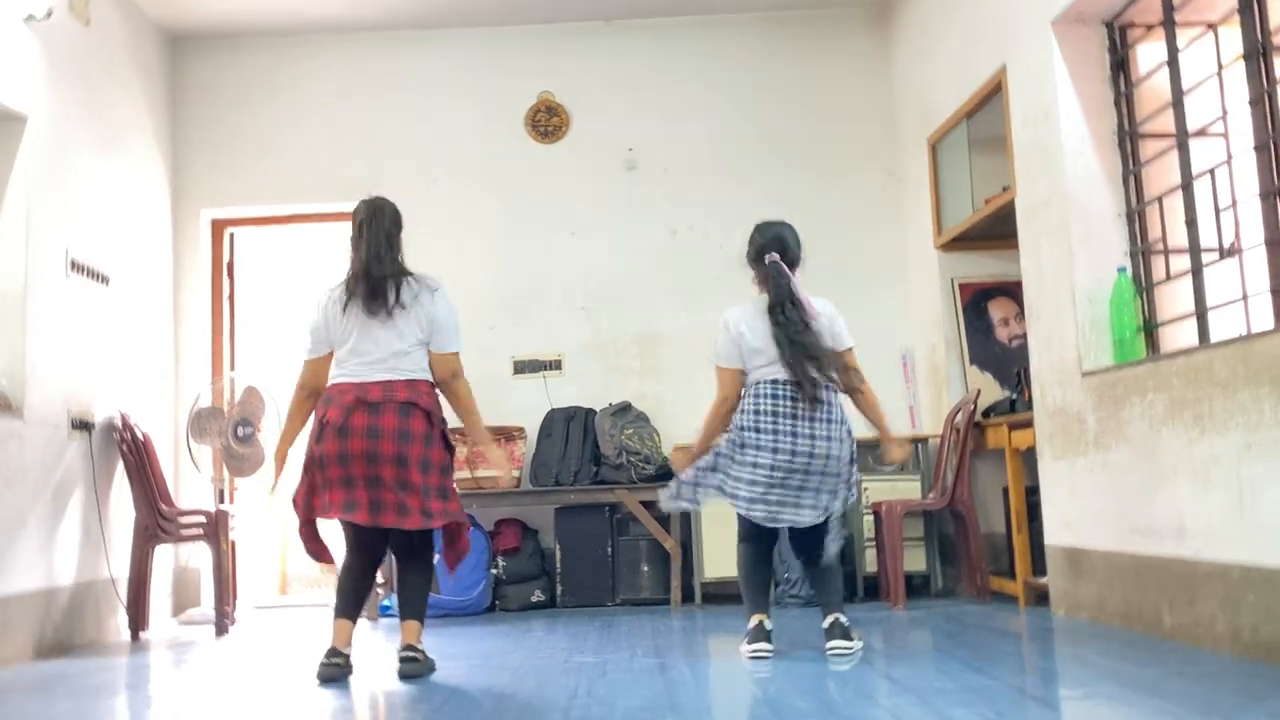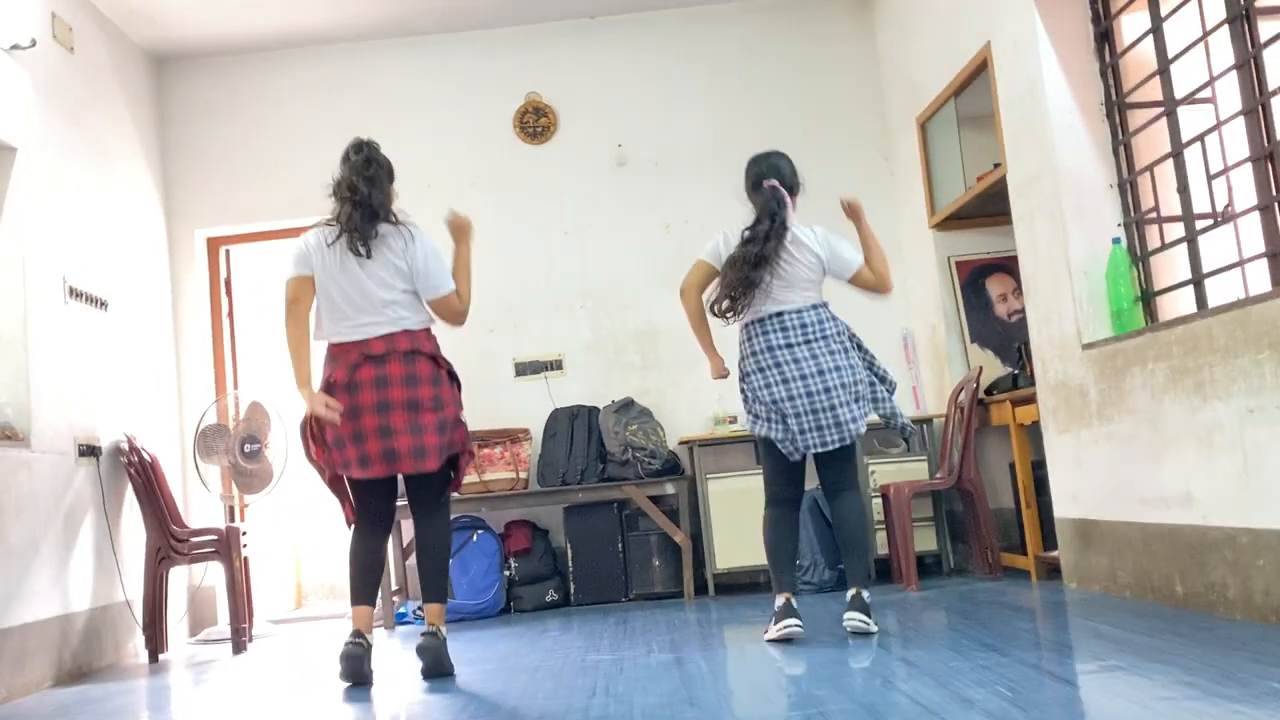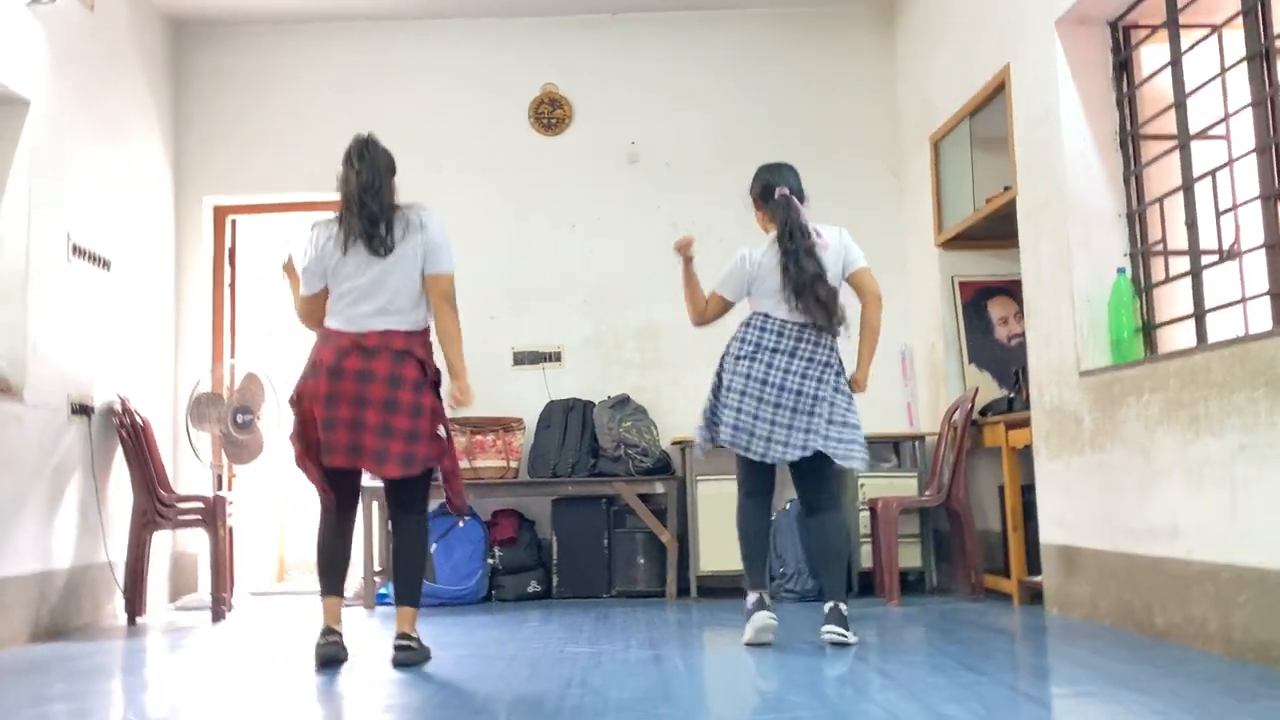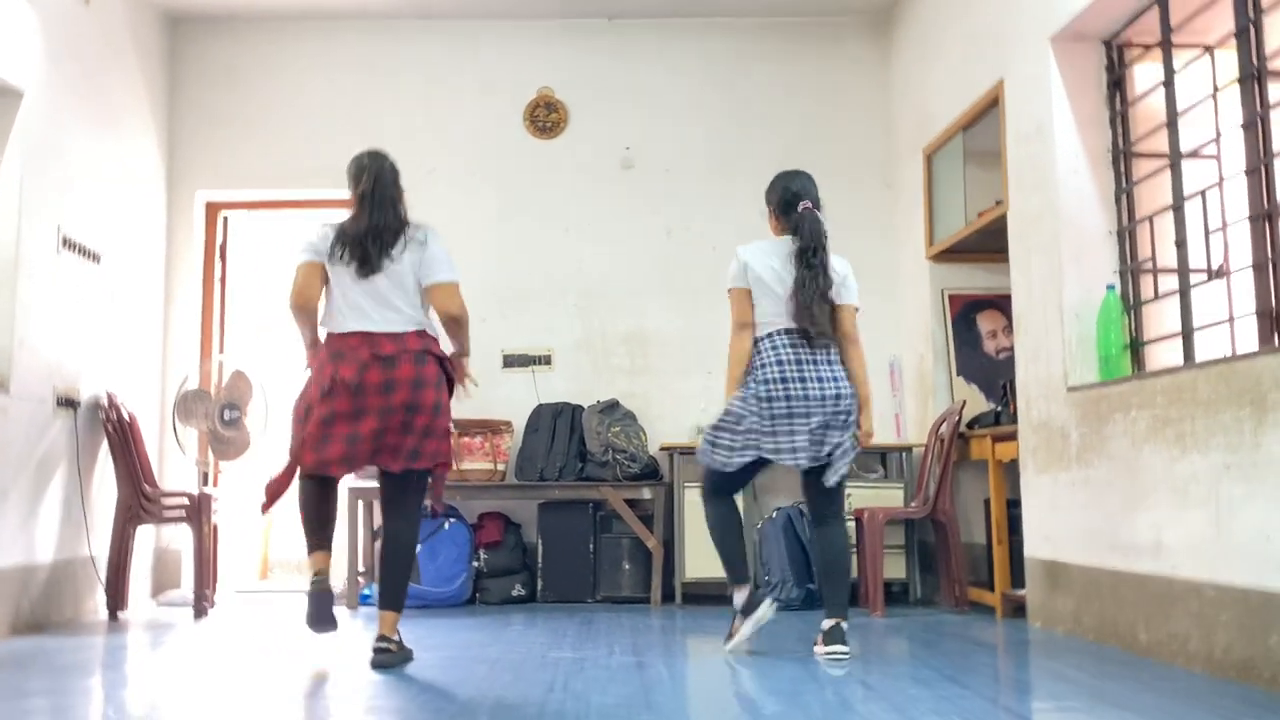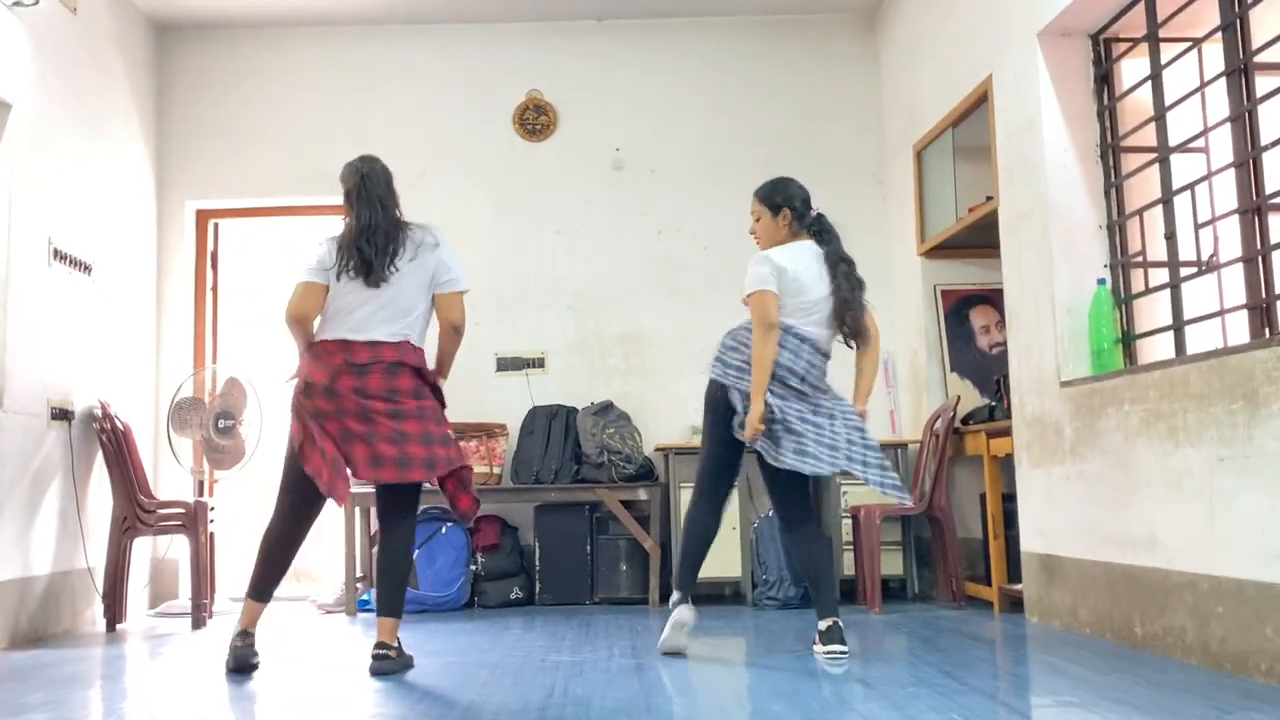
dt=0.4s
person 1, frame 1
left shoulder: (335, 300)
right shoulder: (427, 294)
left elbow: (312, 381)
right elbow: (447, 374)
left wrist: (283, 445)
right wrist: (483, 437)
left hip: (344, 423)
right hip: (407, 422)
left knee: (363, 549)
right knee: (415, 546)
left ankle: (337, 649)
right ankle: (410, 646)
person 1, frame 2
left shoulder: (313, 242)
right shoulder: (407, 240)
left elbow: (298, 318)
right elbow: (454, 313)
left wrist: (310, 387)
right wrist: (462, 245)
left hip: (348, 379)
right hip: (411, 375)
left knee: (370, 514)
right knee: (429, 507)
left ankle: (360, 635)
right ankle: (434, 631)
person 1, frame 3
left shoulder: (325, 235)
right shoulder: (422, 226)
left elbow: (311, 317)
right elbow: (442, 300)
left wrist: (295, 281)
right wrist: (458, 371)
left hip: (338, 373)
right hip: (403, 372)
left knee: (338, 505)
right knee: (408, 509)
left ankle: (331, 631)
right ankle: (406, 635)
person 1, frame 4
left shoulder: (328, 239)
right shoulder: (422, 241)
left elbow: (302, 298)
right elbow: (453, 310)
left wrist: (313, 344)
right wrist: (460, 357)
left hip: (347, 371)
right hip: (414, 372)
left knee: (315, 467)
right knee: (402, 507)
left ankle: (320, 579)
right ankle: (387, 636)
person 1, frame 5
left shoulder: (336, 250)
right shoulder: (432, 247)
left elbow: (300, 314)
right elbow: (454, 320)
left wrist: (313, 356)
right wrist: (439, 372)
left hip: (335, 384)
right hip: (401, 387)
left knee: (294, 512)
right knee: (397, 521)
left ankle: (245, 632)
right ankle: (387, 644)
person 2, frame 1
left shoulder: (735, 320)
right shoulder: (823, 311)
left elbow: (727, 398)
right elbow: (855, 383)
left wrist: (696, 450)
right wrist: (888, 435)
left hip: (760, 433)
right hip: (819, 434)
left knee: (756, 537)
right knee: (814, 537)
left ankle: (758, 625)
right ankle: (835, 621)
person 2, frame 2
left shoulder: (730, 243)
right shoulder: (818, 239)
left elbow: (689, 292)
right elbow: (882, 282)
left wrist: (711, 352)
right wrist: (861, 221)
left hip: (766, 369)
right hip: (826, 360)
left knee: (782, 496)
right knee: (842, 485)
left ankle: (785, 603)
right ankle: (857, 598)
person 2, frame 3
left shoulder: (750, 259)
right shoulder: (835, 240)
left elbow: (701, 316)
right elbow: (872, 297)
left wrist: (688, 264)
right wrist: (863, 365)
left hip: (754, 372)
right hip: (814, 378)
left knee: (754, 494)
right knee: (822, 500)
left ankle: (758, 599)
right ankle: (835, 609)
person 2, frame 4
left shoulder: (749, 256)
right shoulder: (831, 262)
left elbow: (743, 329)
right elbow: (848, 339)
left wrist: (732, 399)
right wrist: (862, 409)
left hip: (772, 382)
right hip: (830, 387)
left knee: (716, 488)
right knee: (826, 514)
left ankle: (745, 596)
right ankle: (834, 627)
person 2, frame 5
left shoulder: (770, 262)
right shoulder: (838, 267)
left elbow: (765, 329)
right elbow: (866, 340)
left wrist: (755, 401)
right wrist: (858, 406)
left hip: (749, 377)
right hip: (804, 389)
left knee: (710, 491)
right knee: (799, 514)
left ankle: (682, 600)
right ankle: (830, 625)
